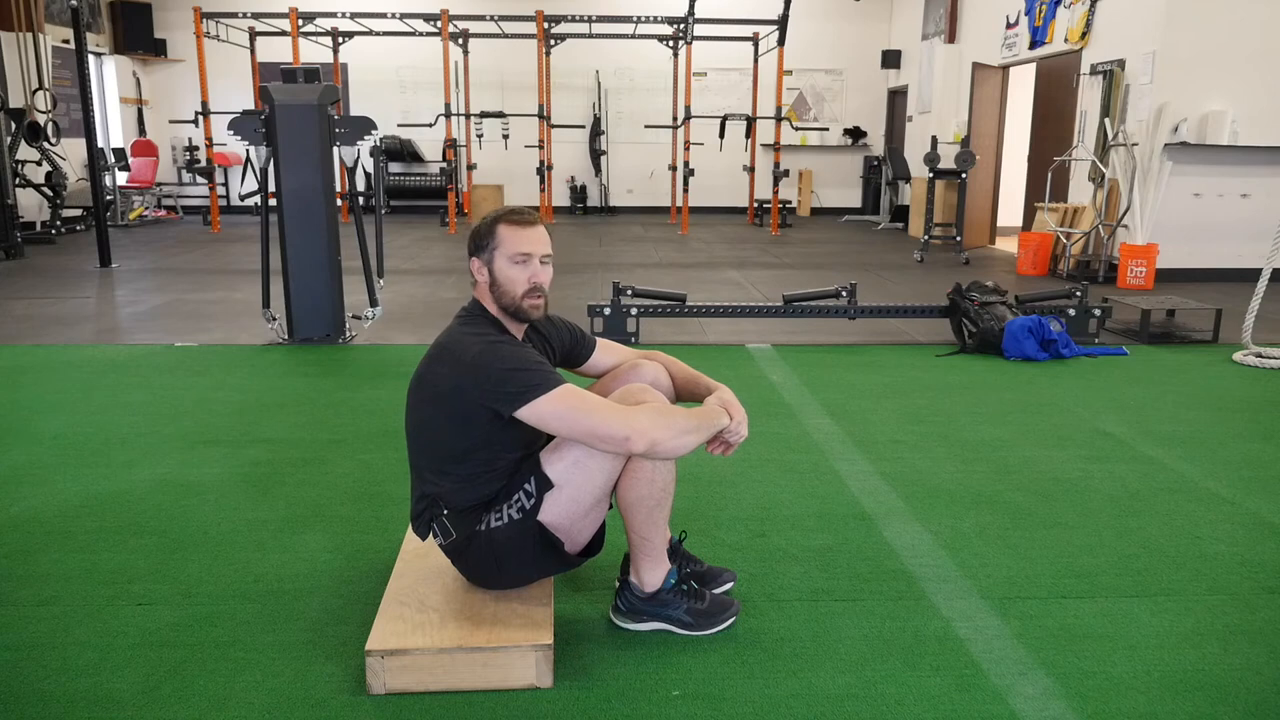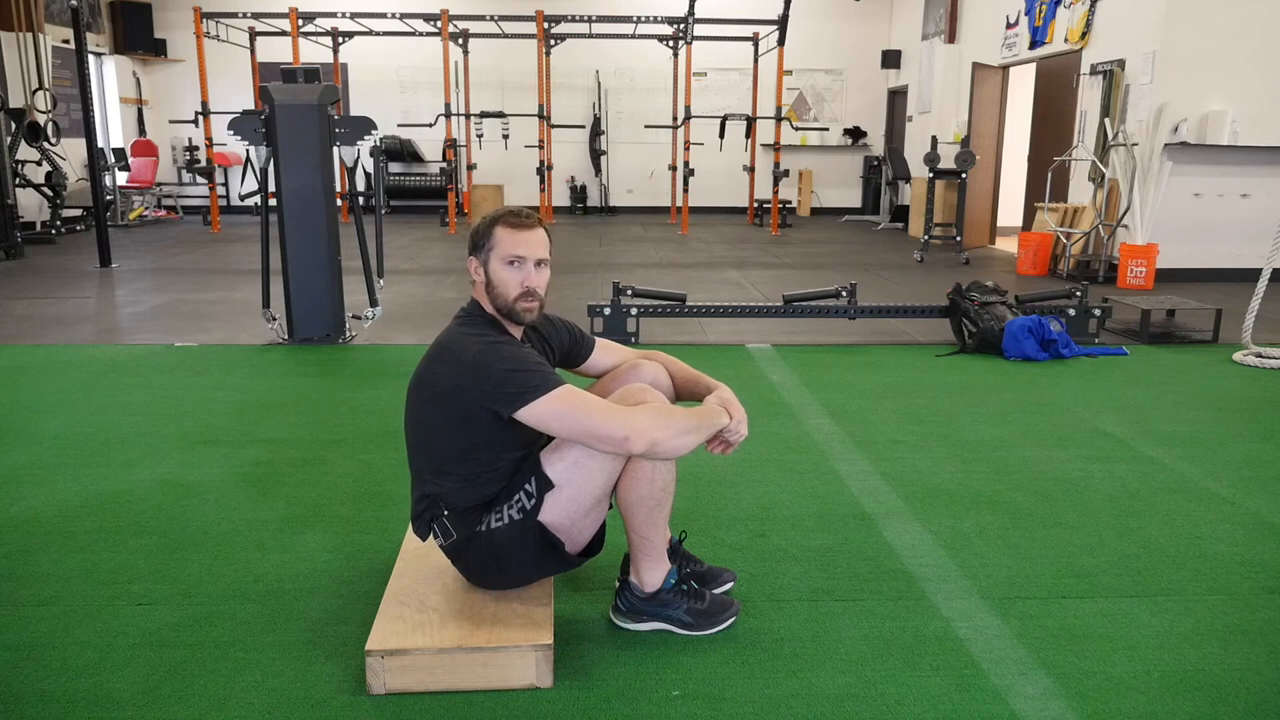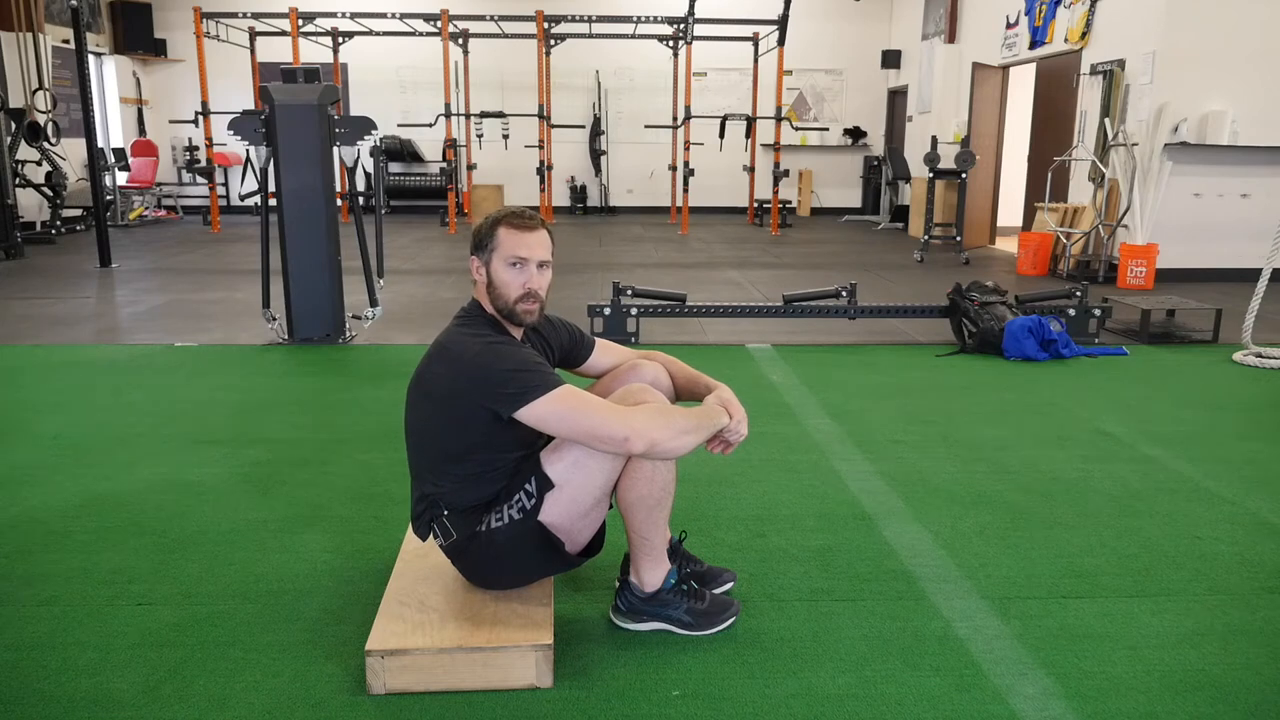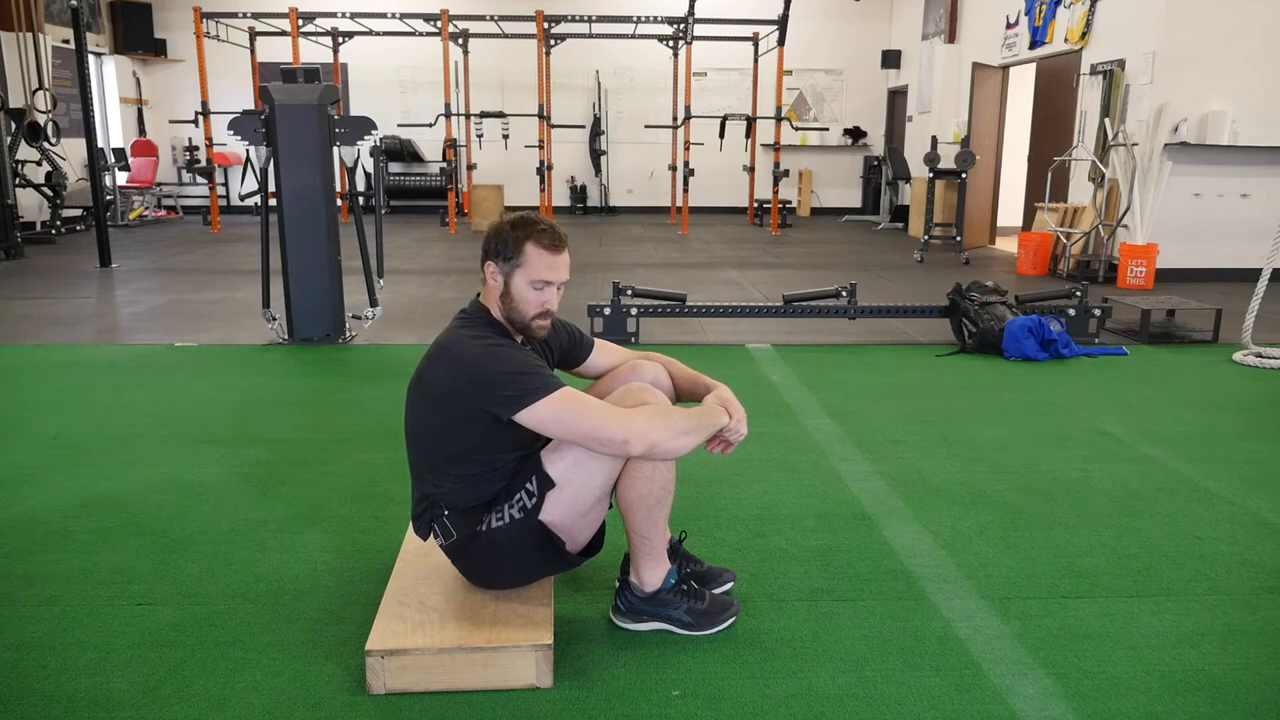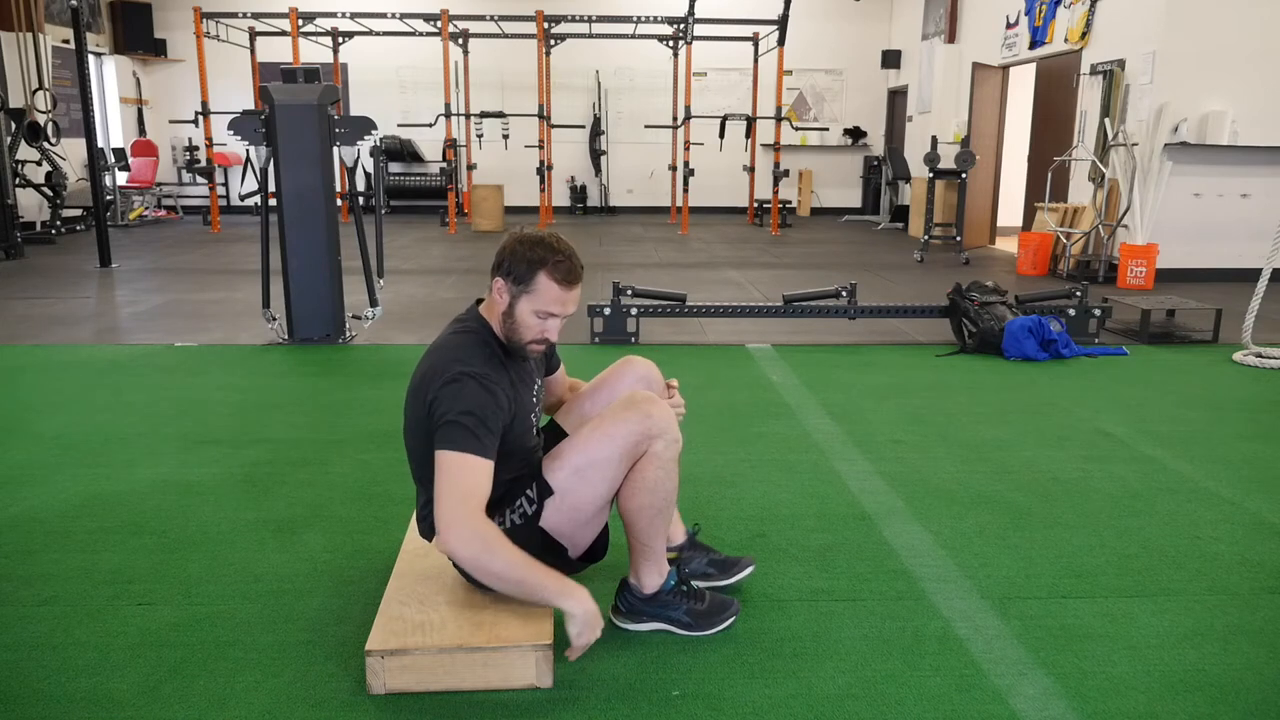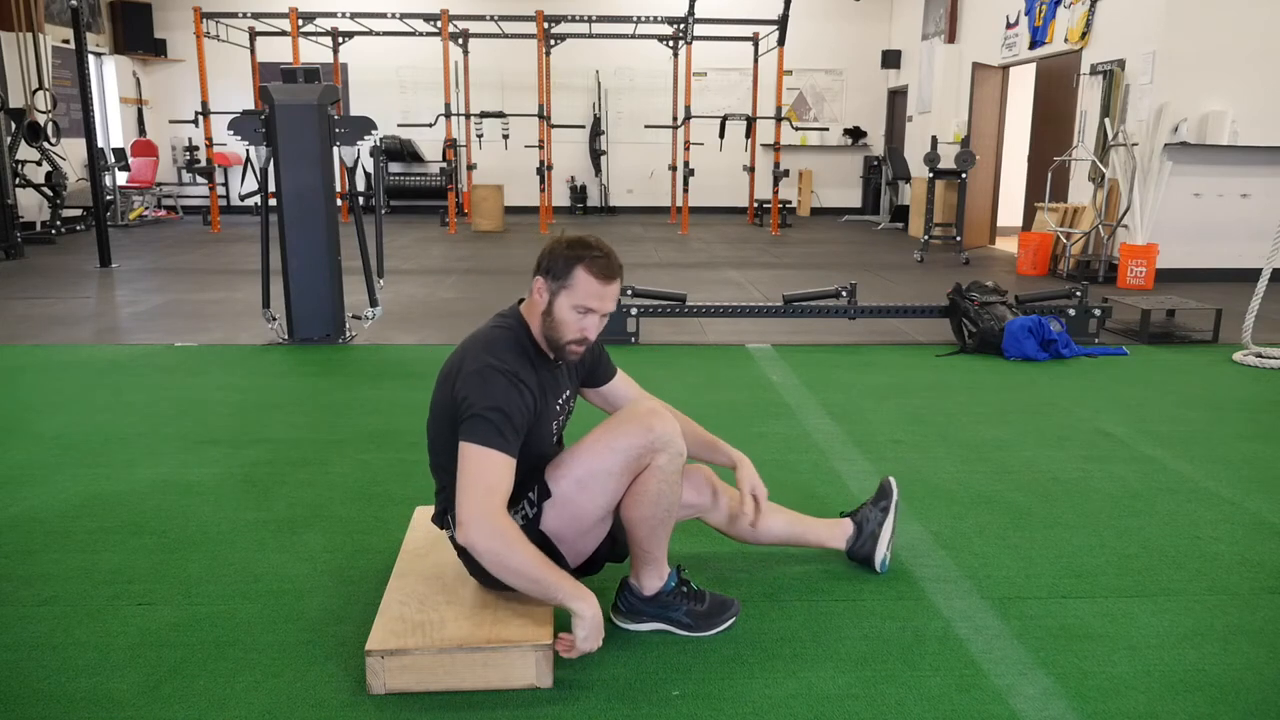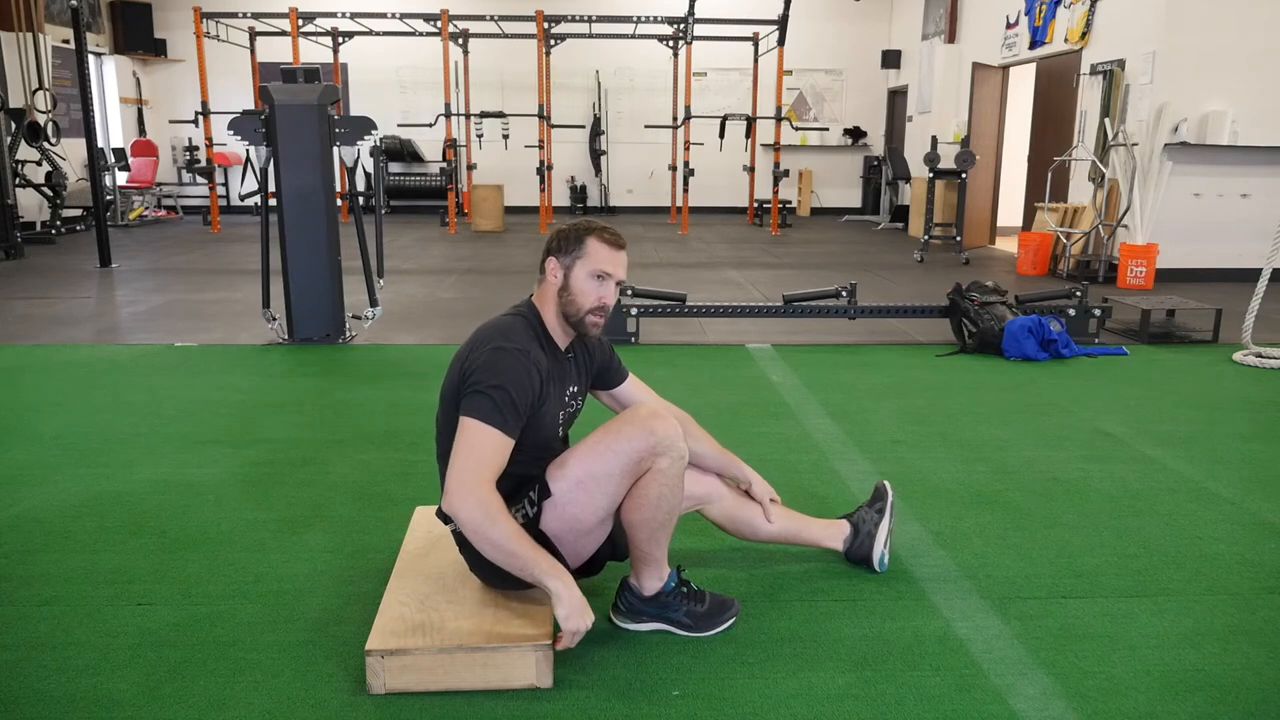
dt=0.7s
person 1, frame 1
left shoulder: (534, 325)
right shoulder: (482, 356)
left elbow: (643, 359)
right elbow: (633, 433)
left wrist: (715, 390)
right wrist: (717, 416)
left hip: (514, 486)
right hip: (485, 538)
left knee: (646, 375)
right knee: (641, 423)
left ankle: (657, 552)
right ankle: (649, 590)
person 1, frame 2
left shoulder: (534, 326)
right shoulder: (480, 356)
left elbow: (644, 359)
right elbow: (632, 435)
left wrist: (715, 390)
right wrist: (717, 416)
right hip: (485, 538)
left knee: (646, 377)
right knee: (640, 420)
left ankle: (658, 552)
right ankle: (650, 591)
person 1, frame 3
left shoulder: (534, 326)
right shoulder: (481, 357)
left elbow: (642, 359)
right elbow: (630, 435)
left wrist: (714, 389)
right wrist: (717, 415)
left hip: (515, 487)
right hip: (486, 538)
left knee: (646, 376)
right knee: (642, 416)
left ankle: (658, 551)
right ankle: (649, 590)
person 1, frame 4
left shoulder: (532, 324)
right shoulder: (480, 358)
left elbow: (638, 362)
right elbow: (629, 437)
left wrist: (710, 388)
right wrist: (717, 416)
left hip: (514, 485)
right hip: (487, 538)
left knee: (646, 377)
right knee: (641, 416)
left ankle: (659, 551)
right ankle: (650, 591)
person 1, frame 5
left shoulder: (523, 329)
right shoulder: (467, 378)
left elbow: (563, 393)
right elbow: (458, 533)
left wrist: (653, 398)
right wrist: (572, 598)
right hip: (498, 542)
left knee: (638, 374)
right knee: (651, 420)
left ankle: (675, 550)
right ankle: (650, 593)
person 1, frame 6
left shoulder: (569, 338)
right shoulder: (496, 373)
left elbow: (647, 402)
right elbow: (478, 528)
left wrist: (735, 459)
right wrist: (581, 602)
left hip: (540, 506)
right hip: (504, 548)
left knee: (702, 489)
right knee: (653, 430)
left ankle: (850, 534)
right ankle: (650, 594)
person 1, frame 7
left shoulder: (582, 341)
right shoulder: (509, 357)
left elbow: (665, 410)
right elbow: (464, 498)
left wrist: (745, 475)
right wrist: (560, 584)
left hip: (544, 507)
right hip: (507, 538)
left knee: (703, 485)
right knee: (654, 431)
left ankle: (847, 537)
right ankle: (649, 595)
